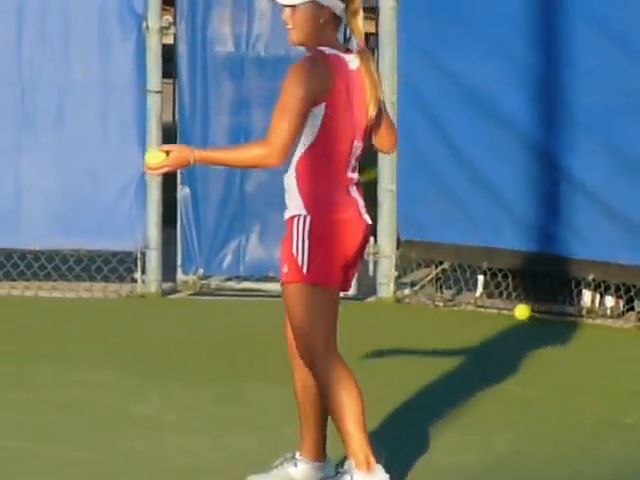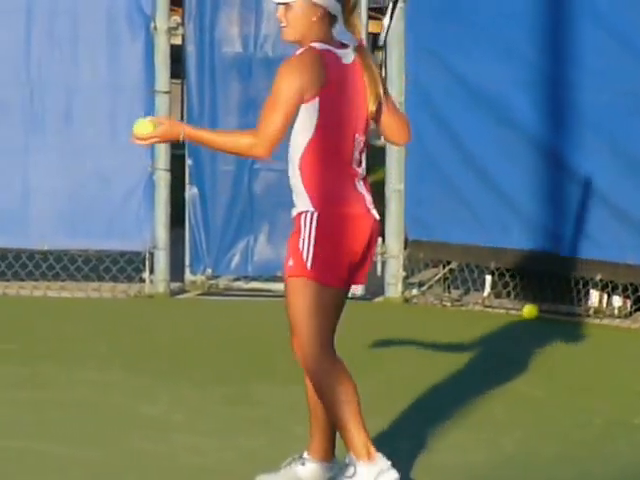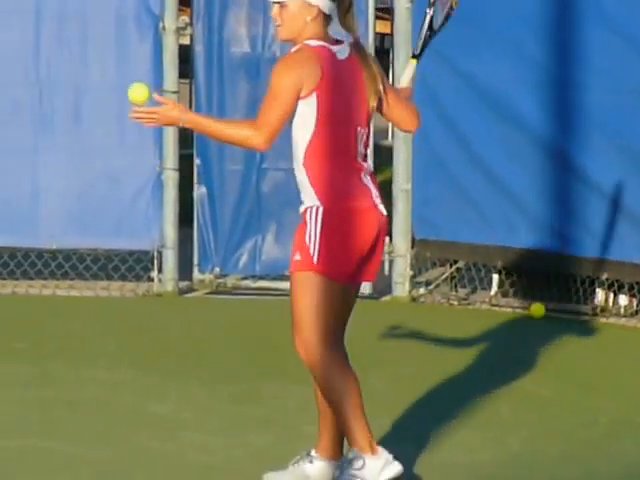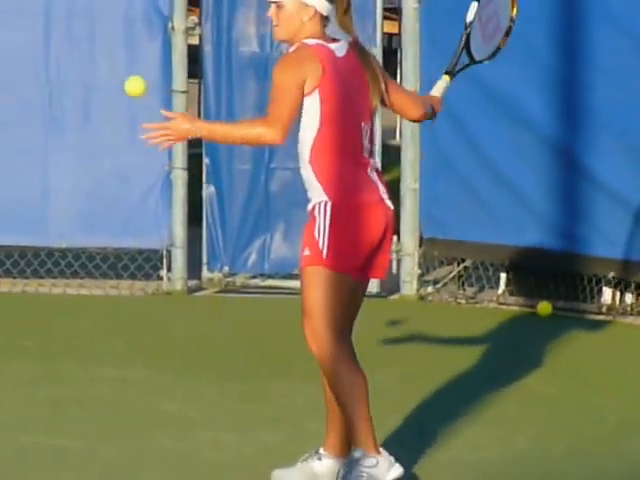
dt=0.1s
person 1, frame 1
left shoulder: (308, 70)
right shoulder: (361, 70)
left elbow: (273, 153)
right elbow: (388, 144)
left wrist: (193, 156)
left hip: (317, 223)
right hip: (349, 219)
left knee: (320, 354)
right knee: (302, 348)
person 1, frame 2
left shoulder: (304, 65)
right shoulder: (360, 65)
left elbow: (262, 143)
right elbow: (400, 134)
left wrist: (180, 131)
left hip: (325, 219)
right hip: (358, 216)
left knee: (314, 352)
right knee: (314, 348)
person 1, frame 3
left shoulder: (298, 61)
right shoulder: (357, 58)
left elbow: (260, 135)
right elbow: (409, 119)
left wrist: (182, 116)
right wrist: (401, 100)
left hip: (332, 214)
right hip: (366, 210)
left knee: (313, 345)
right knee: (325, 343)
person 1, frame 4
left shoulder: (298, 60)
right shoulder: (356, 57)
left elbow: (275, 131)
right elbow: (415, 108)
left wrist: (196, 130)
right wrist: (430, 104)
left hip: (339, 209)
right hip: (371, 207)
left knee: (324, 339)
right knee: (333, 340)
